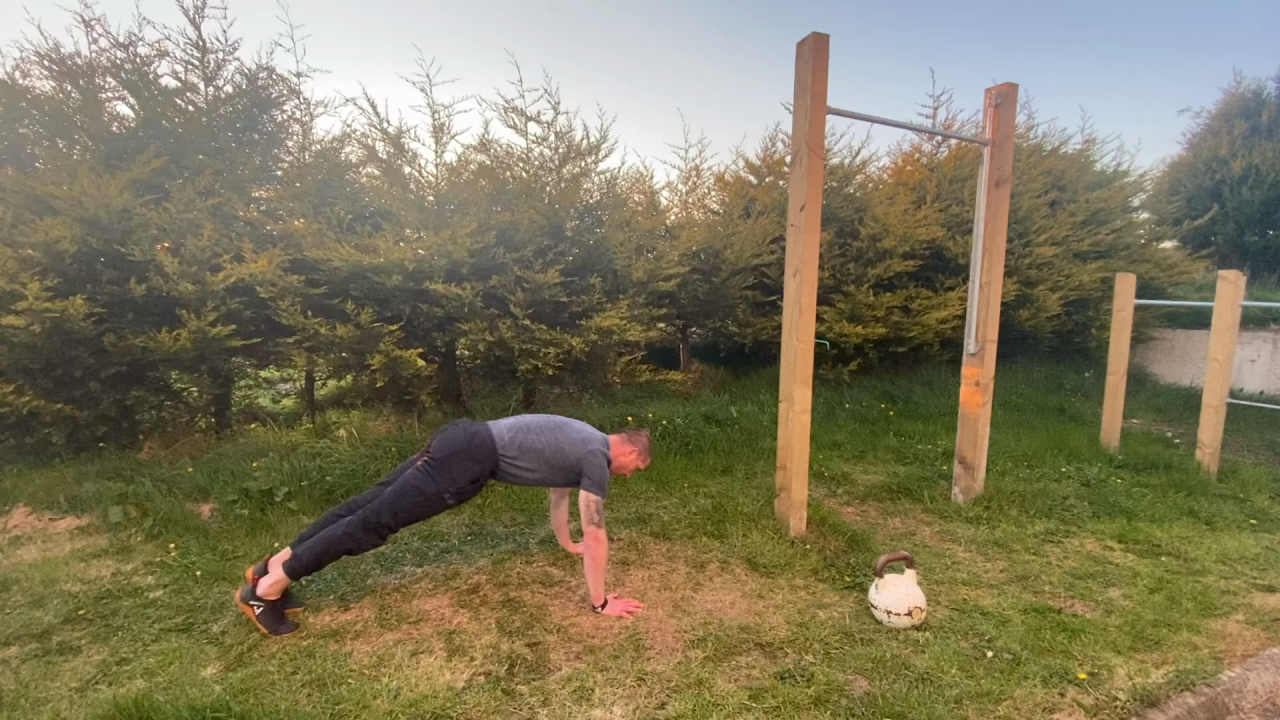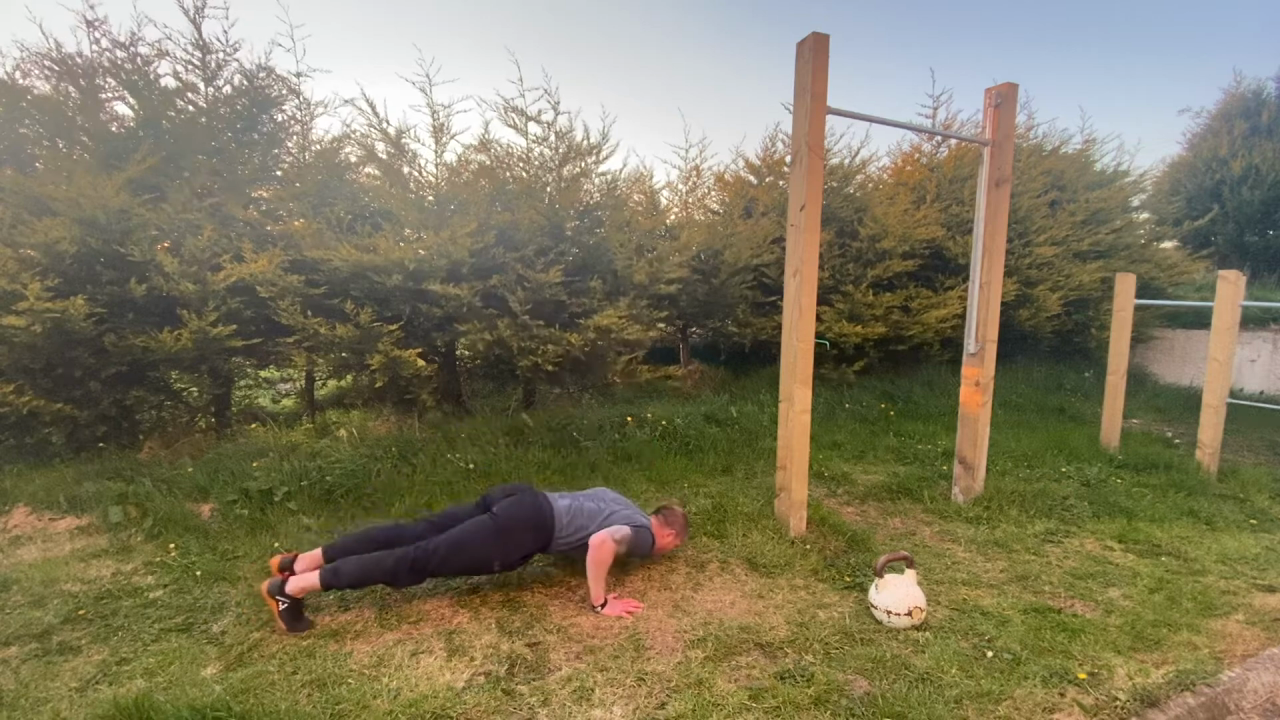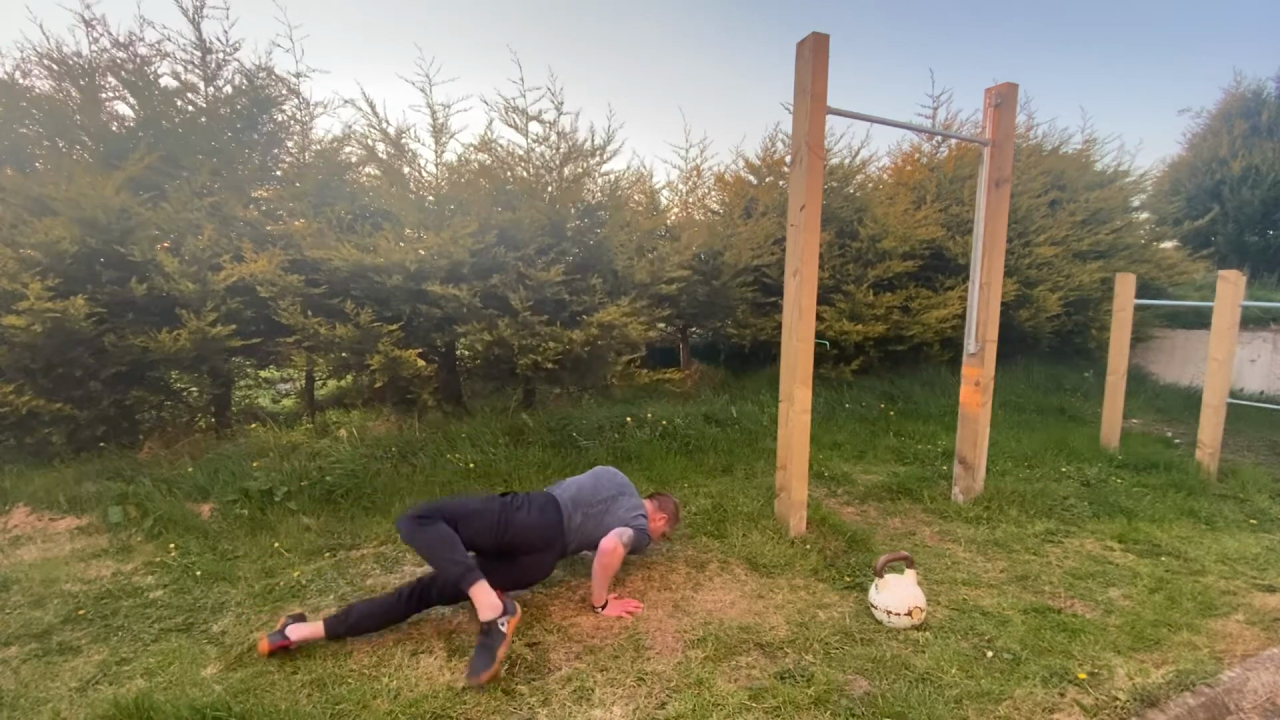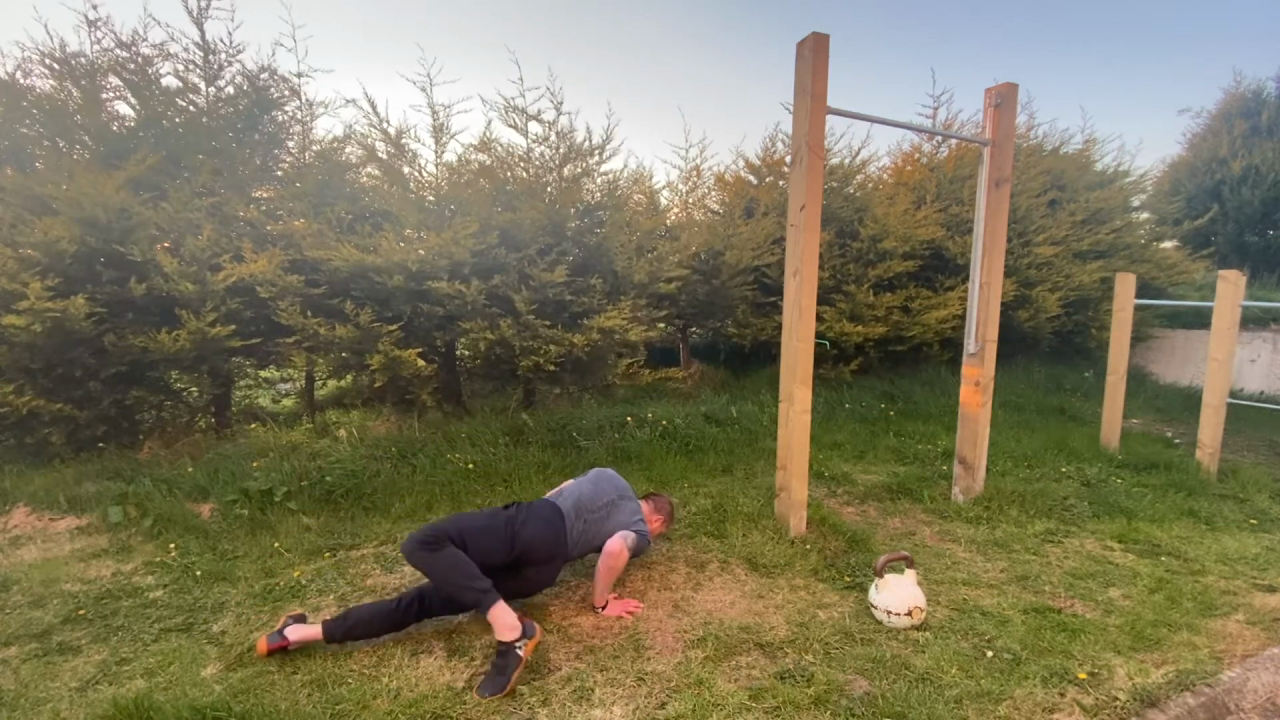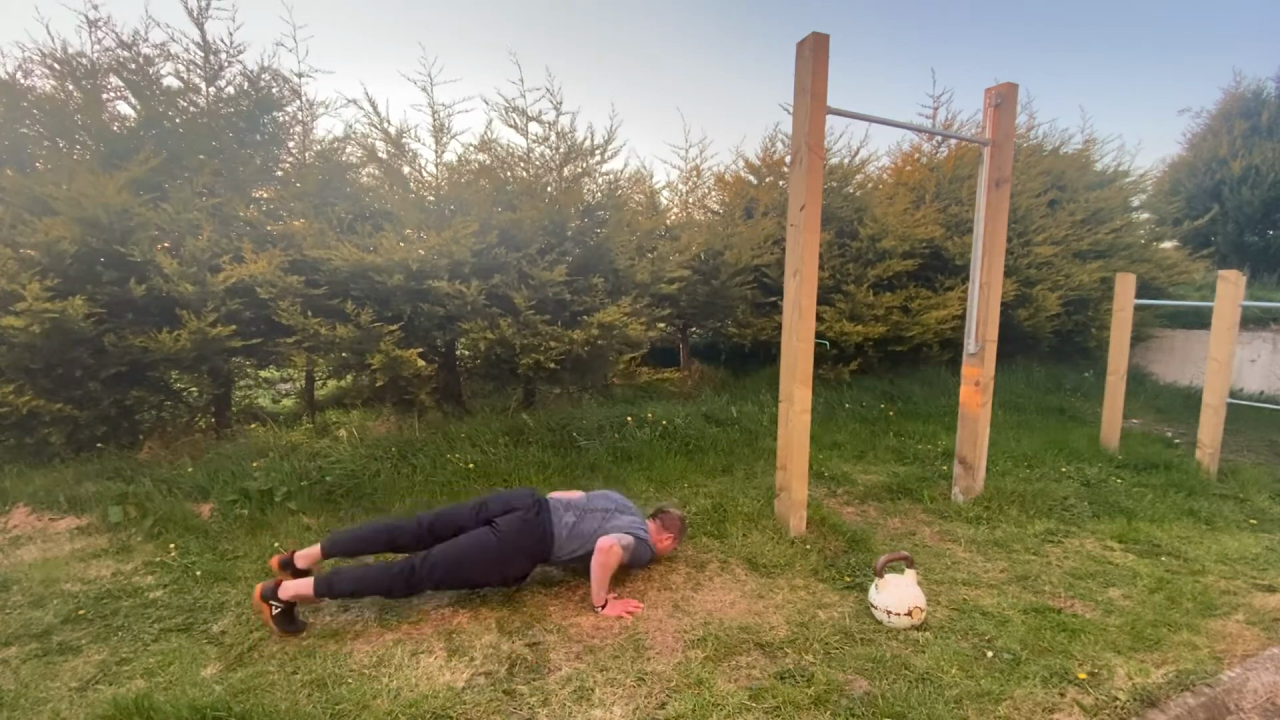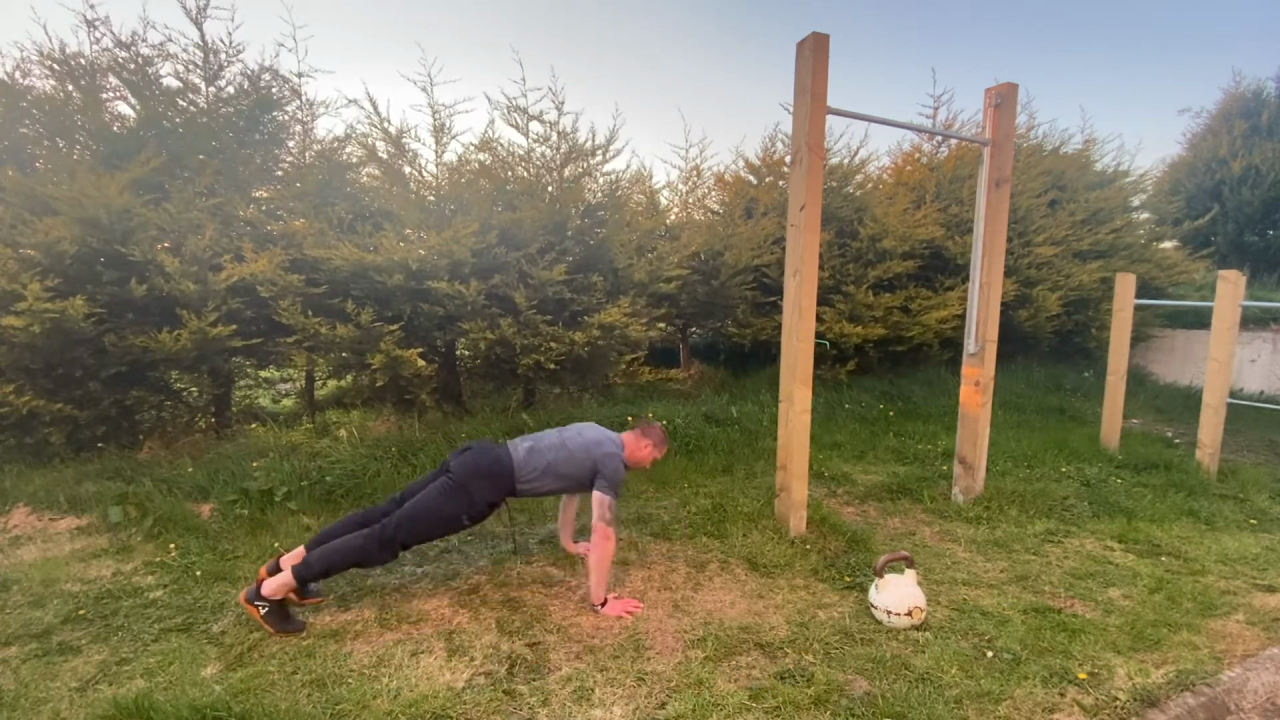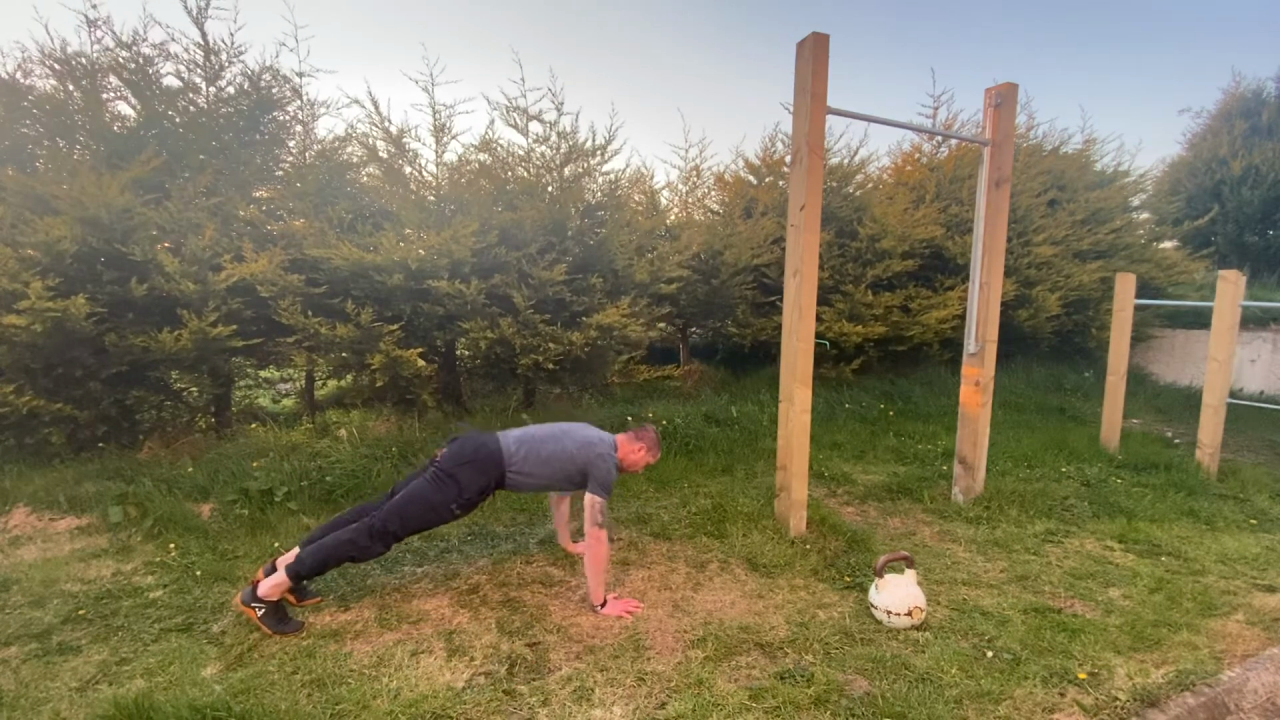
dt=0.7s
person 1, frame 1
left shoulder: (586, 441)
right shoulder: (598, 460)
left elbow: (557, 484)
right elbow: (595, 533)
left wrist: (566, 541)
right wrist: (600, 602)
left hip: (467, 437)
right hip: (470, 459)
left knee: (372, 501)
right knee: (376, 520)
left ankle: (273, 564)
right ankle: (265, 589)
person 1, frame 2
left shoulder: (620, 502)
right shoulder: (643, 536)
right elbow: (601, 543)
left wrist: (573, 543)
right wrist: (600, 602)
left hip: (522, 498)
right hip: (523, 529)
left knee: (414, 533)
right knee: (419, 560)
left ankle: (299, 562)
right ankle: (292, 587)
person 1, frame 3
left shoulder: (612, 473)
right shoulder: (641, 532)
right elbow: (609, 548)
right wrist: (600, 603)
left hip: (533, 511)
right hip: (539, 558)
person 1, frame 4
left shoulder: (609, 474)
right shoulder: (641, 534)
right elbow: (615, 549)
right wrist: (602, 603)
left hip: (535, 520)
right hip: (543, 565)
person 1, frame 5
left shoulder: (621, 502)
right shoulder: (642, 547)
right elbow: (606, 548)
right wrist: (600, 603)
left hip: (524, 504)
right hip: (522, 542)
left knee: (413, 532)
right knee: (414, 574)
left ankle: (299, 559)
right ankle: (283, 591)
person 1, frame 6
left shoulder: (598, 434)
right shoulder: (613, 462)
right elbow: (603, 534)
left wrist: (568, 542)
right wrist: (600, 601)
left hip: (482, 456)
right hip: (487, 481)
left knee: (388, 512)
right knee: (389, 536)
left ankle: (285, 563)
right ankle: (270, 590)
person 1, frame 7
left shoulder: (593, 439)
right shoulder: (606, 463)
right elbow: (596, 536)
left wrist: (566, 541)
right wrist: (601, 601)
left hip: (474, 447)
right hip: (478, 469)
left knee: (382, 508)
right knee: (381, 528)
left ankle: (282, 564)
right ankle: (265, 590)
